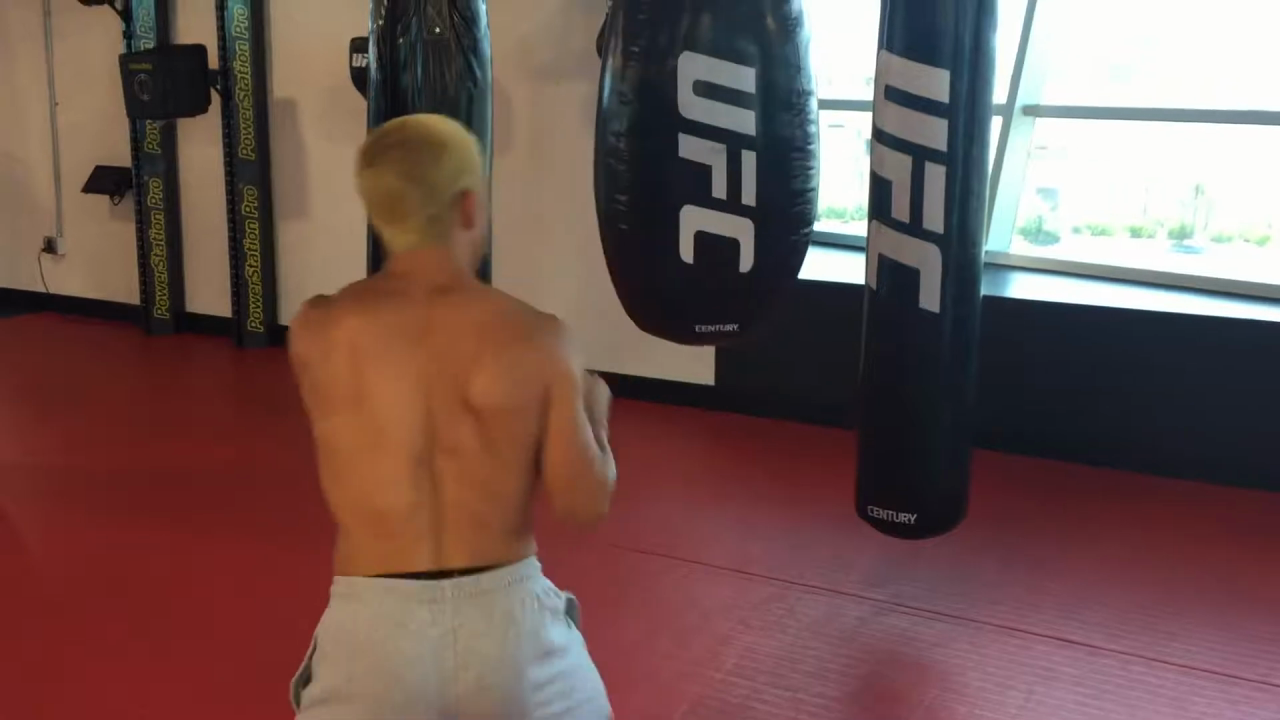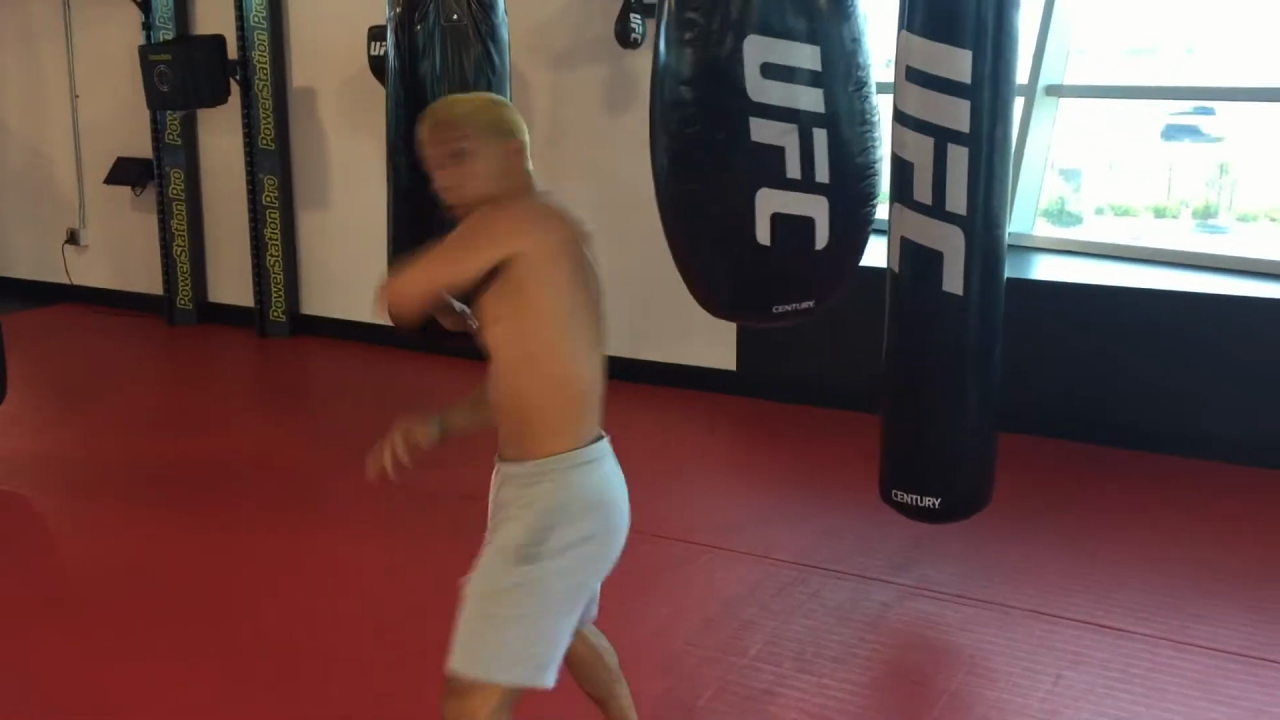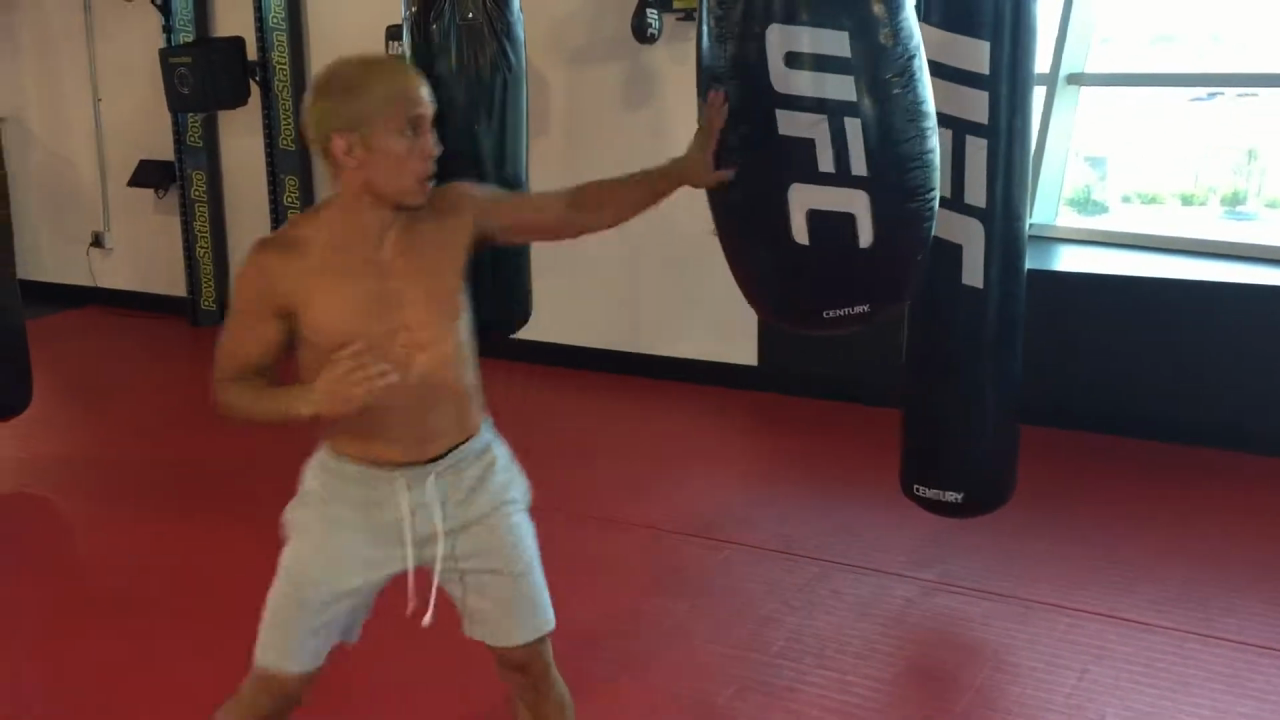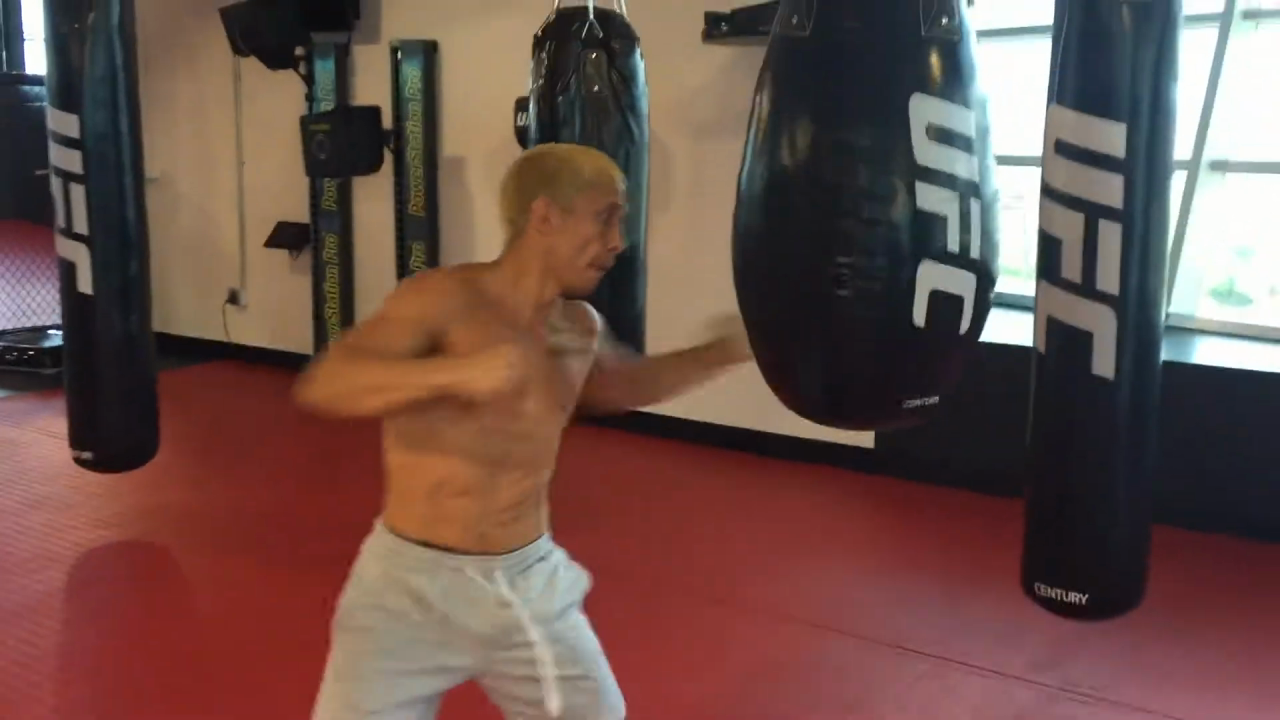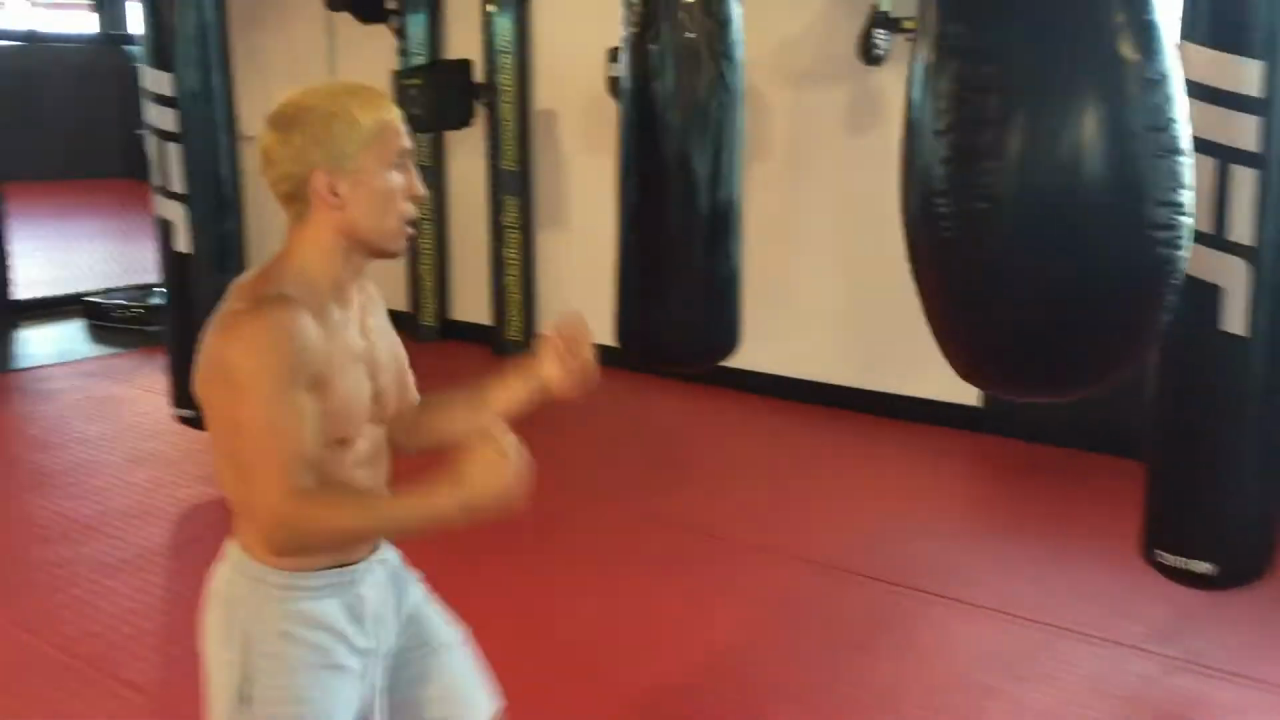
dt=0.7s
person 1, frame 1
left shoulder: (318, 329)
right shoulder: (535, 339)
right elbow: (584, 501)
right wrist: (590, 411)
left hip: (372, 631)
right hip: (508, 620)
person 1, frame 2
left shoulder: (522, 220)
right shoulder: (541, 238)
left elbow: (401, 297)
left wrist: (450, 308)
right wrist: (438, 423)
left hip: (554, 496)
right hip: (586, 483)
right knee: (561, 627)
person 1, frame 3
left shoulder: (453, 213)
right shoulder: (276, 263)
left elbow: (571, 212)
right elbow: (230, 384)
left wrist: (687, 168)
right wrist: (309, 398)
left hip: (472, 478)
right hip: (353, 490)
left knee: (527, 658)
person 1, frame 4
left shoulder: (577, 327)
right shoulder: (440, 298)
left elbow: (624, 386)
right elbow: (322, 387)
left wrist: (717, 352)
right wrist: (450, 373)
left hip: (529, 579)
right hip: (415, 587)
person 1, frame 5
left shoulder: (358, 293)
right shoulder: (258, 333)
left elbow: (406, 424)
right elbow: (286, 522)
left wrist: (532, 378)
right wrist: (456, 492)
left hip: (375, 578)
right hip: (285, 608)
